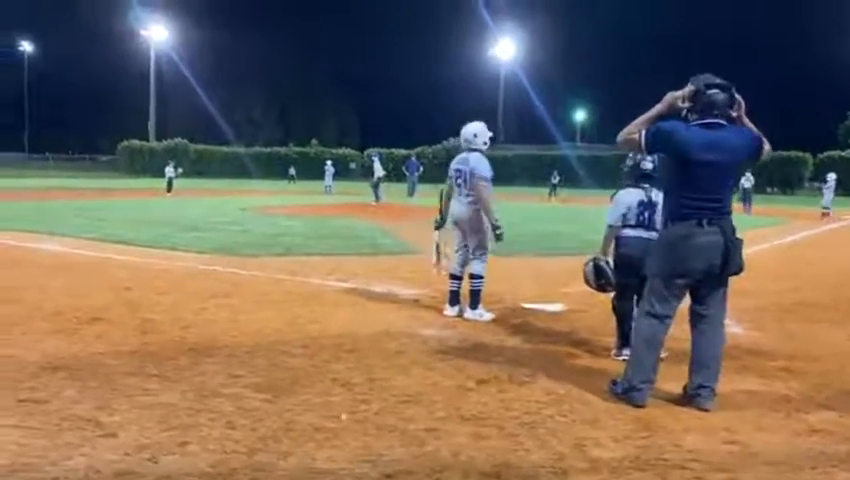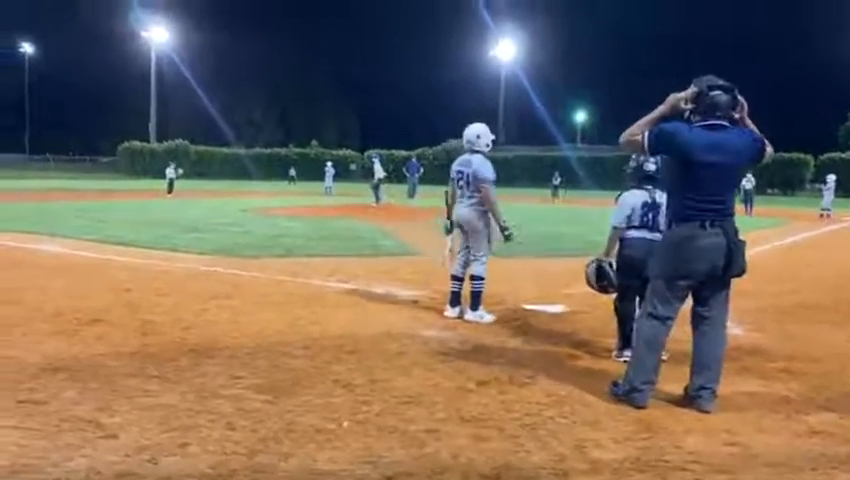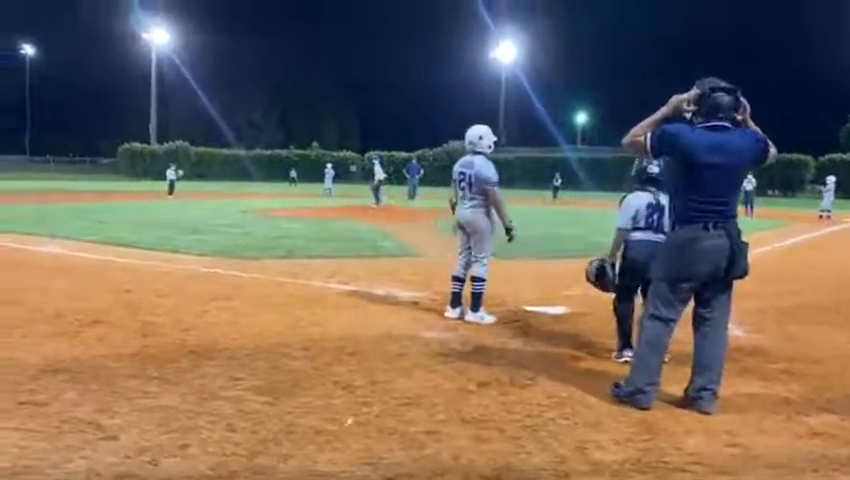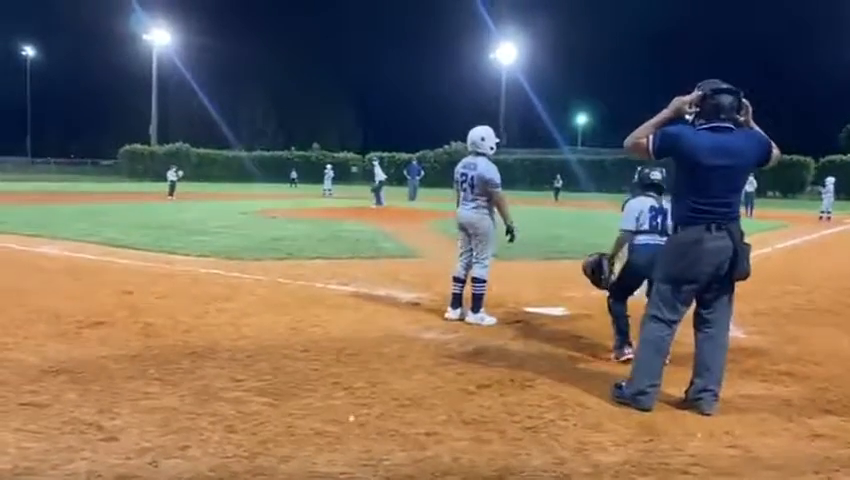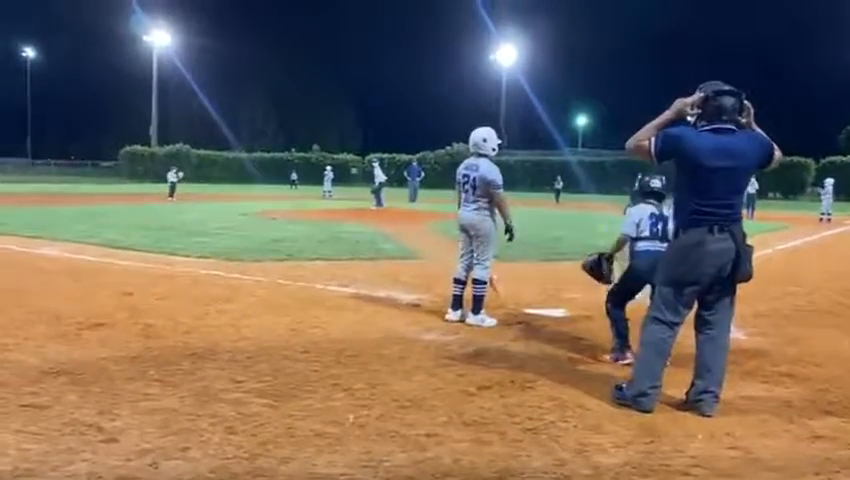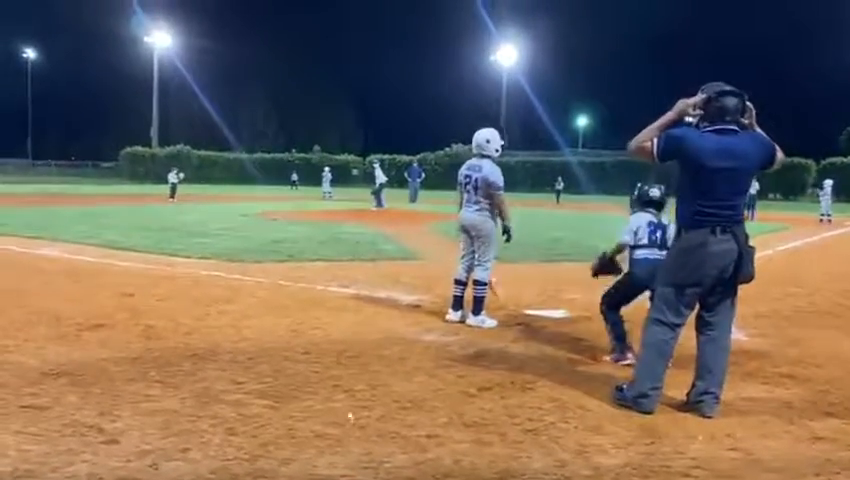
dt=0.1s
person 1, frame 1
left shoulder: (675, 132)
right shoulder: (740, 139)
left elbow: (624, 138)
right elbow: (764, 148)
left wrist: (662, 108)
right wrist: (743, 119)
left hip: (680, 237)
right hip: (720, 239)
left knee: (654, 314)
right knee: (710, 317)
left ankle: (636, 386)
right ankle: (703, 391)
person 1, frame 2
left shoulder: (678, 133)
right shoulder: (743, 140)
left elbow: (627, 139)
right elbow: (767, 151)
left wrist: (665, 109)
right wrist: (745, 121)
left hip: (683, 239)
right hip: (723, 240)
left knee: (656, 315)
right knee: (711, 319)
left ankle: (637, 388)
right ankle: (703, 393)
person 1, frame 3
left shoulder: (680, 135)
right shoulder: (746, 141)
left elbow: (630, 141)
right elbow: (771, 152)
left wrist: (667, 110)
right wrist: (748, 123)
left hip: (686, 241)
right hip: (725, 242)
left knee: (659, 317)
right knee: (713, 320)
left ankle: (640, 389)
right ankle: (704, 394)
person 1, frame 4
left shoulder: (682, 136)
right shoulder: (749, 142)
left elbow: (632, 143)
right elbow: (773, 153)
left wrist: (669, 112)
right wrist: (750, 124)
left hip: (689, 242)
right hip: (728, 243)
left knee: (661, 318)
right knee: (714, 322)
left ankle: (640, 390)
right ankle: (705, 395)
person 1, frame 5
left shoulder: (684, 138)
right shoulder: (751, 144)
left elbow: (633, 146)
right elbow: (776, 155)
left wrist: (671, 114)
right wrist: (752, 125)
left hip: (691, 244)
right hip: (730, 245)
left knee: (662, 320)
right knee: (715, 324)
left ankle: (641, 392)
right ankle: (706, 397)
person 1, frame 6
left shoulder: (687, 138)
right shoulder: (753, 145)
left elbow: (635, 146)
right elbow: (778, 156)
left wrist: (673, 115)
right wrist: (753, 126)
left hip: (693, 245)
right hip: (733, 246)
left knee: (663, 320)
right knee: (717, 325)
left ankle: (642, 393)
right ankle: (706, 398)
person 2, frame 1
left shoulder: (457, 160)
right shoulder: (479, 160)
left elbow: (448, 191)
right elbow: (482, 194)
left wrist: (443, 215)
right wrist: (494, 222)
left hip: (457, 211)
right hip: (474, 213)
left knee: (460, 256)
right knee: (478, 258)
left ankle: (453, 305)
right ankle: (474, 308)
person 2, frame 2
left shoulder: (458, 162)
right shoulder: (482, 163)
left elbow: (452, 194)
right elbow: (489, 197)
left wrist: (450, 218)
right wrist: (502, 223)
left hip: (459, 213)
right hip: (477, 215)
left knee: (462, 258)
right knee: (479, 259)
left ankle: (453, 306)
right ankle: (474, 310)
person 2, frame 3
left shoulder: (460, 164)
right shoulder: (485, 165)
right elbow: (495, 198)
right wrist: (507, 223)
left hip: (461, 214)
right hip: (479, 216)
left knee: (463, 259)
right knee: (480, 261)
left ankle: (454, 307)
right ankle: (475, 311)
person 2, frame 4
left shoulder: (462, 165)
right shoulder: (487, 167)
right elbow: (498, 199)
right wrist: (509, 223)
left hip: (462, 215)
right hip: (481, 217)
left knee: (464, 260)
right knee: (481, 262)
left ankle: (454, 308)
right ankle: (476, 313)
person 2, frame 5
left shoulder: (463, 166)
right shoulder: (490, 168)
right elbow: (499, 200)
right wrist: (509, 223)
left hip: (463, 216)
right hip: (482, 219)
left knee: (464, 261)
right knee: (482, 264)
left ankle: (455, 309)
right ankle: (476, 314)
person 2, frame 6
left shoulder: (466, 167)
right shoulder: (492, 169)
right elbow: (499, 202)
right wrist: (506, 224)
left hip: (465, 217)
right hip: (483, 219)
left knee: (465, 262)
right knee: (483, 265)
left ankle: (455, 310)
right ankle: (476, 315)
person 3, frame 1
left shoulder: (624, 195)
right shoulder: (661, 197)
left elbow: (612, 228)
left wrist: (603, 254)
left hip: (628, 248)
right hip: (652, 249)
left knee: (624, 297)
left ankle: (624, 346)
person 3, frame 2
left shoulder: (628, 196)
right shoulder: (665, 198)
left elbow: (617, 230)
left wrist: (606, 255)
left hip: (632, 250)
right hip: (656, 251)
left knee: (625, 299)
left ankle: (625, 348)
person 3, frame 3
left shoulder: (633, 198)
right shoulder: (668, 201)
left elbow: (622, 231)
left wrist: (612, 256)
left hip: (636, 251)
right hip: (660, 253)
left knee: (624, 298)
left ankle: (625, 348)
person 3, frame 4
left shoulder: (636, 203)
right shoulder: (669, 207)
left elbow: (625, 233)
left wrist: (612, 255)
left hip: (641, 255)
left knee: (616, 297)
left ankle: (623, 346)
person 3, frame 5
left shoulder: (637, 210)
right shoulder: (669, 215)
left elbow: (625, 237)
left wrist: (610, 253)
left hip: (643, 261)
left knee: (615, 301)
left ankle: (622, 349)
person 3, frame 6
left shoulder: (636, 218)
right shoulder: (668, 224)
left elbow: (624, 244)
left wrist: (610, 254)
left hip: (641, 268)
left knee: (609, 303)
left ankle: (621, 351)
